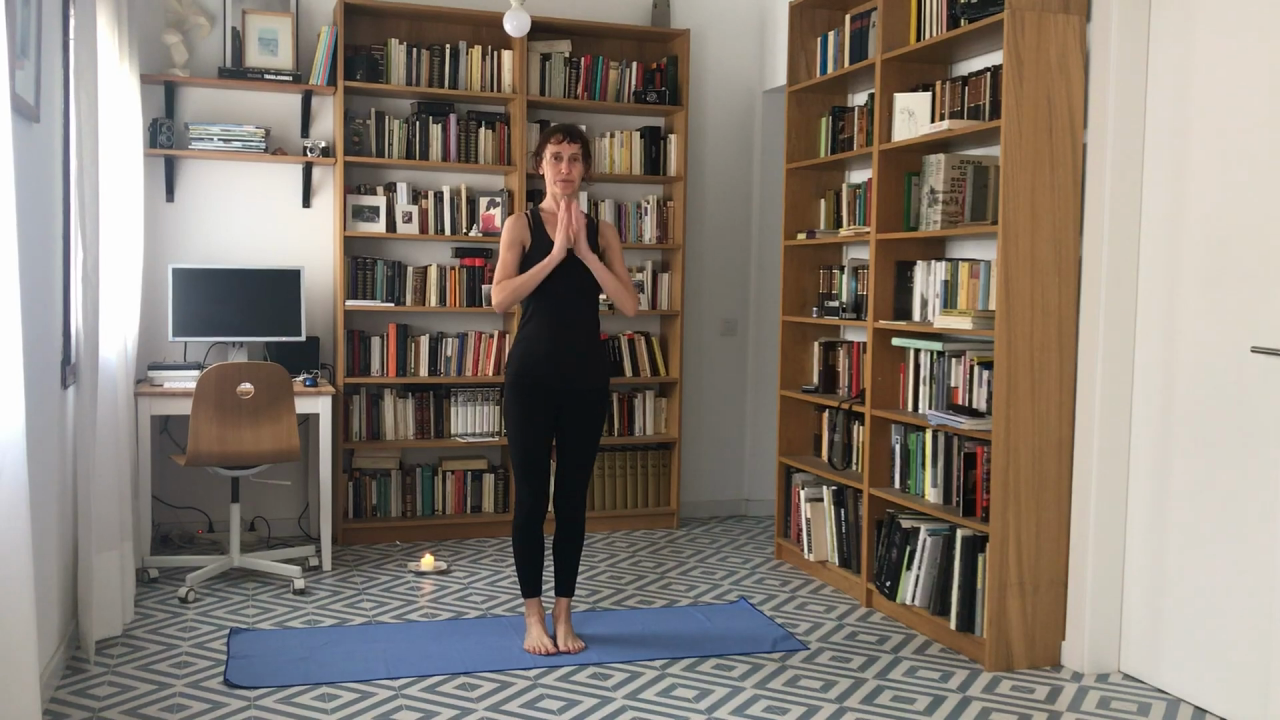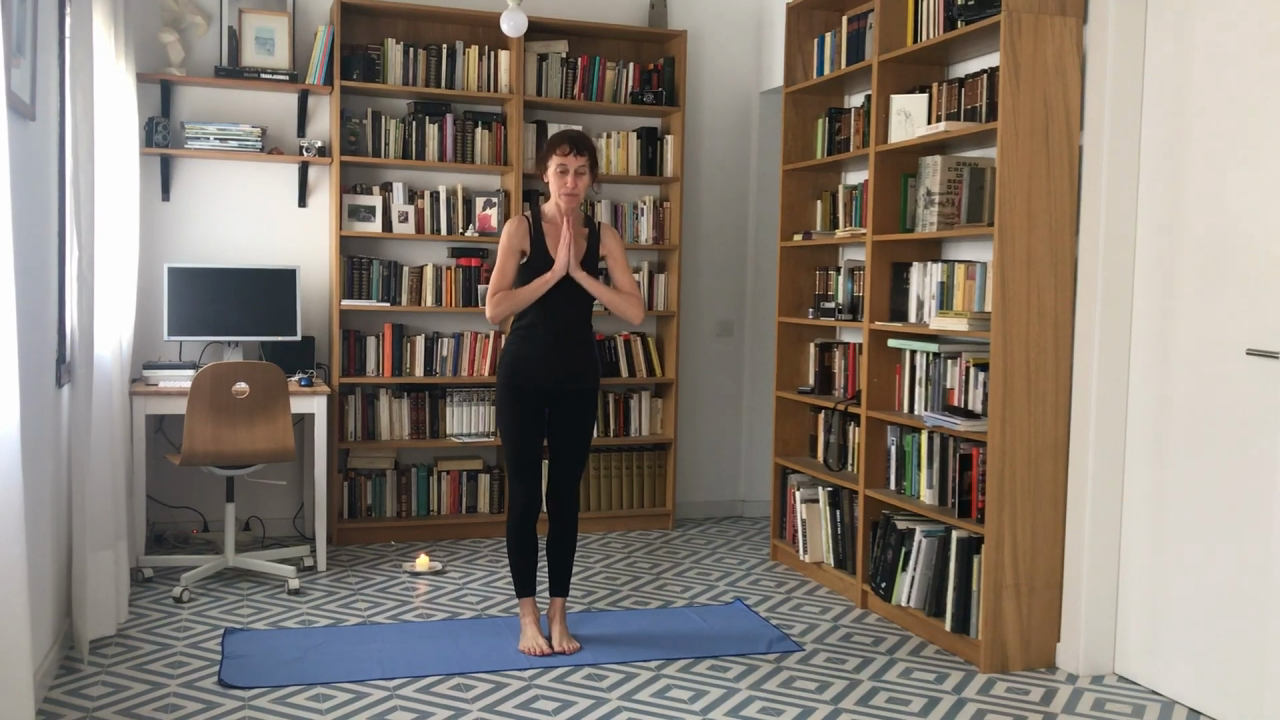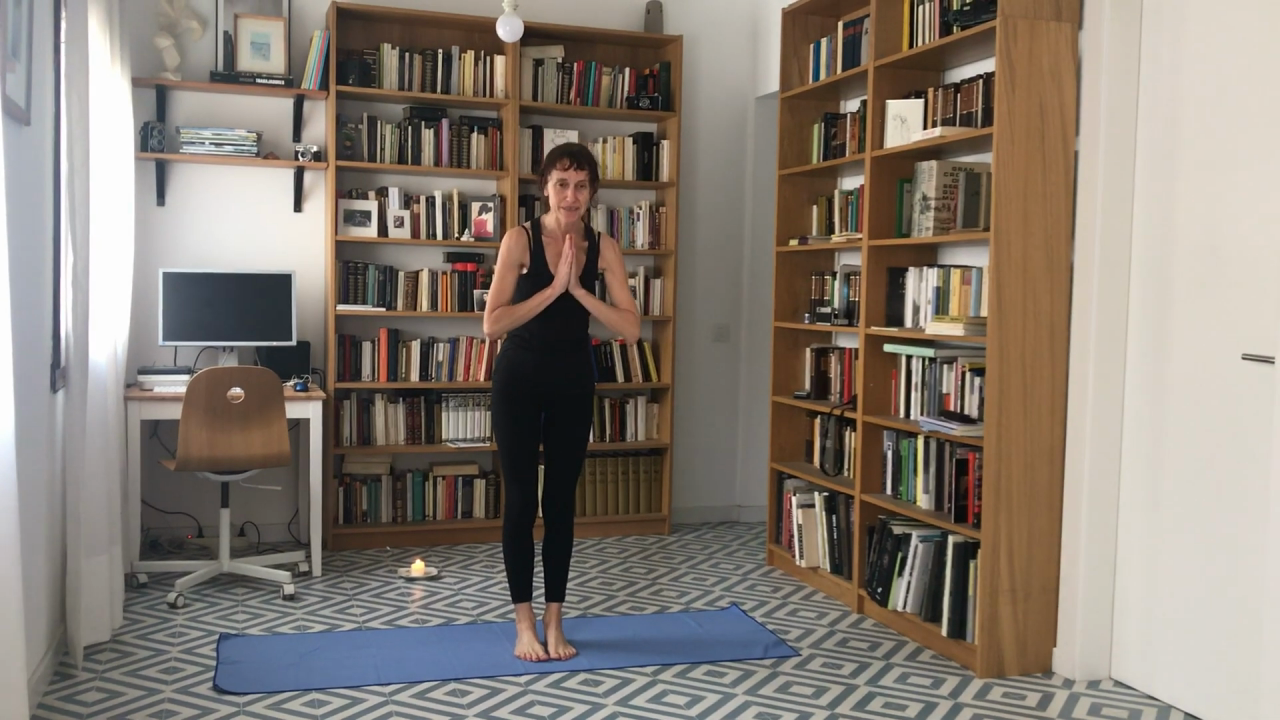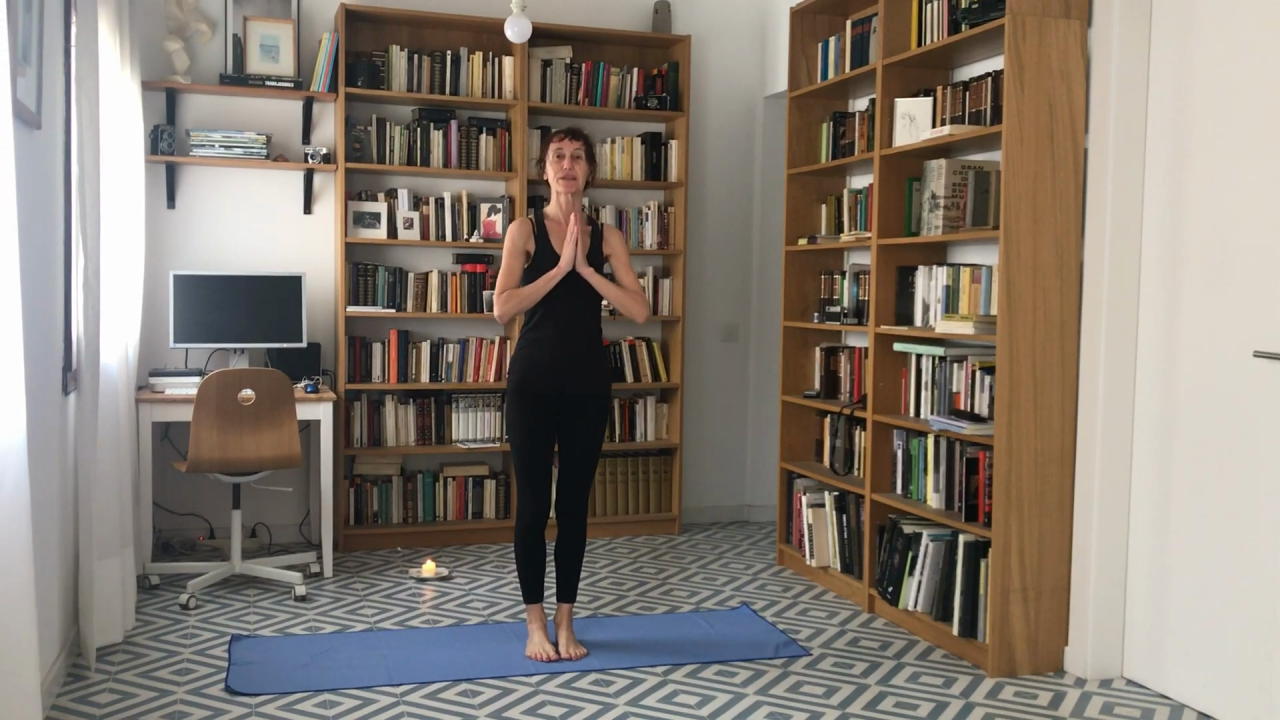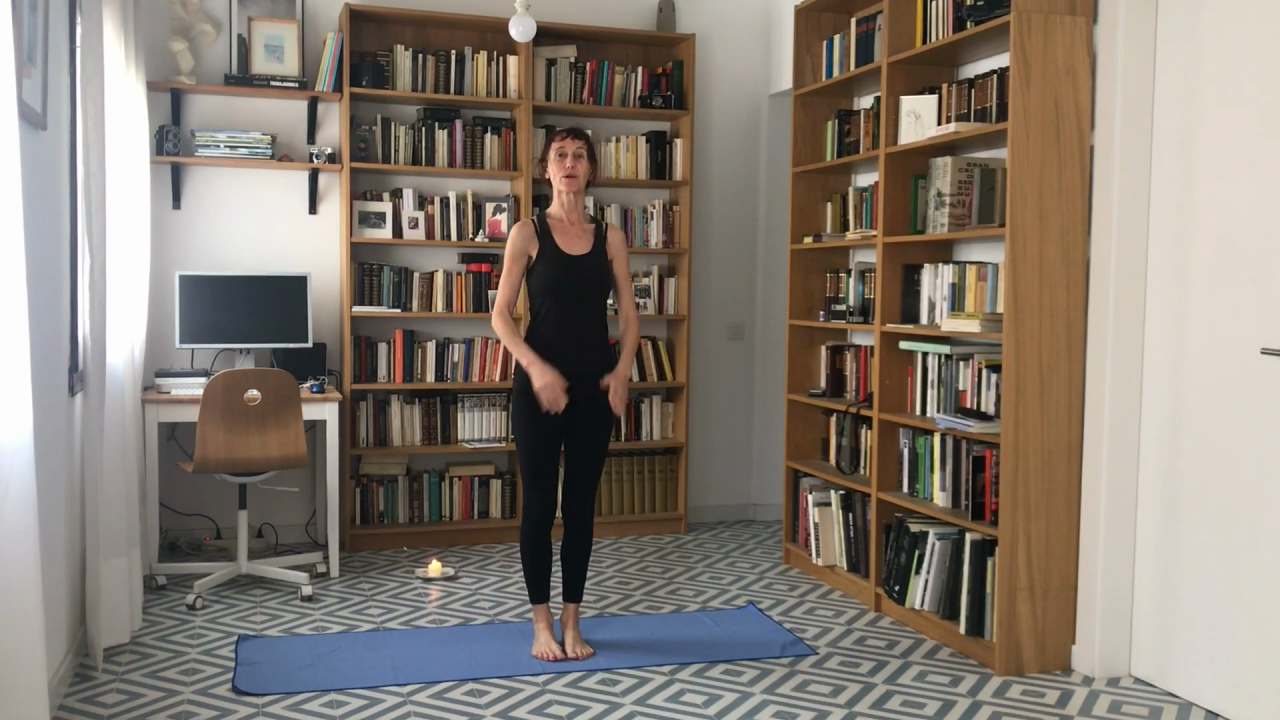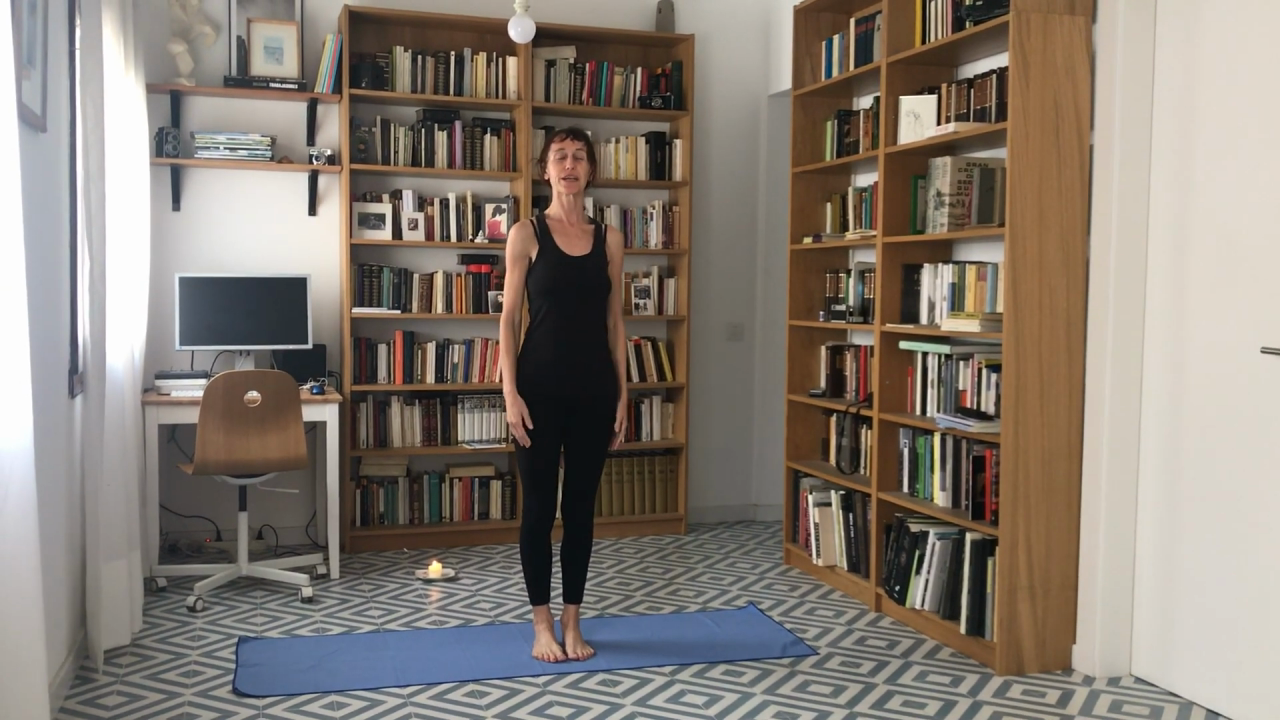
dt=0.5s
person 1, frame 1
left shoulder: (602, 230)
right shoulder: (521, 225)
left elbow: (630, 305)
right elbow: (499, 298)
left wrist: (589, 257)
right wrist: (553, 256)
left hip: (587, 373)
right hip: (532, 371)
left knee: (573, 496)
right knee: (531, 496)
left ankle: (563, 614)
right ankle: (534, 617)
person 1, frame 2
left shoulder: (603, 236)
right shoulder: (521, 228)
left elbow: (635, 311)
right elbow: (495, 308)
left wrist: (579, 272)
right wrist: (554, 271)
left hip: (577, 376)
right hip: (523, 374)
left knee: (565, 496)
right knee: (525, 496)
left ankle: (558, 615)
right ankle: (528, 618)
person 1, frame 3
left shoulder: (603, 247)
right shoulder: (520, 240)
left elbow: (630, 328)
right elbow: (492, 323)
left wrist: (578, 289)
right wrist: (554, 287)
left hip: (573, 383)
right hip: (519, 380)
left knee: (561, 501)
right knee: (521, 501)
left ankle: (554, 621)
right ankle: (525, 623)
person 1, frame 4
left shoulder: (606, 235)
right shoulder: (525, 230)
left elbow: (639, 309)
right elbow: (501, 307)
left wrist: (586, 268)
right wrist: (560, 267)
left hip: (588, 378)
right hip: (534, 377)
left knee: (574, 502)
right knee: (533, 502)
left ankle: (566, 621)
right ankle: (536, 624)
person 1, frame 5
left shoulder: (610, 237)
right shoulder: (527, 232)
left elbow: (629, 315)
right elbow: (501, 317)
left wrist: (623, 370)
right wrist: (535, 366)
left hip: (593, 385)
right hip: (540, 383)
left knee: (581, 503)
right knee: (539, 503)
left ankle: (571, 620)
right ankle: (541, 623)
person 1, frame 6
left shoulder: (608, 238)
right shoulder: (527, 234)
left elbow: (614, 322)
right elbow: (509, 319)
left wrist: (622, 394)
right wrist: (511, 392)
left hip: (593, 384)
right hip: (541, 382)
left knee: (581, 505)
right knee: (540, 505)
left ankle: (572, 622)
right ankle: (542, 624)
